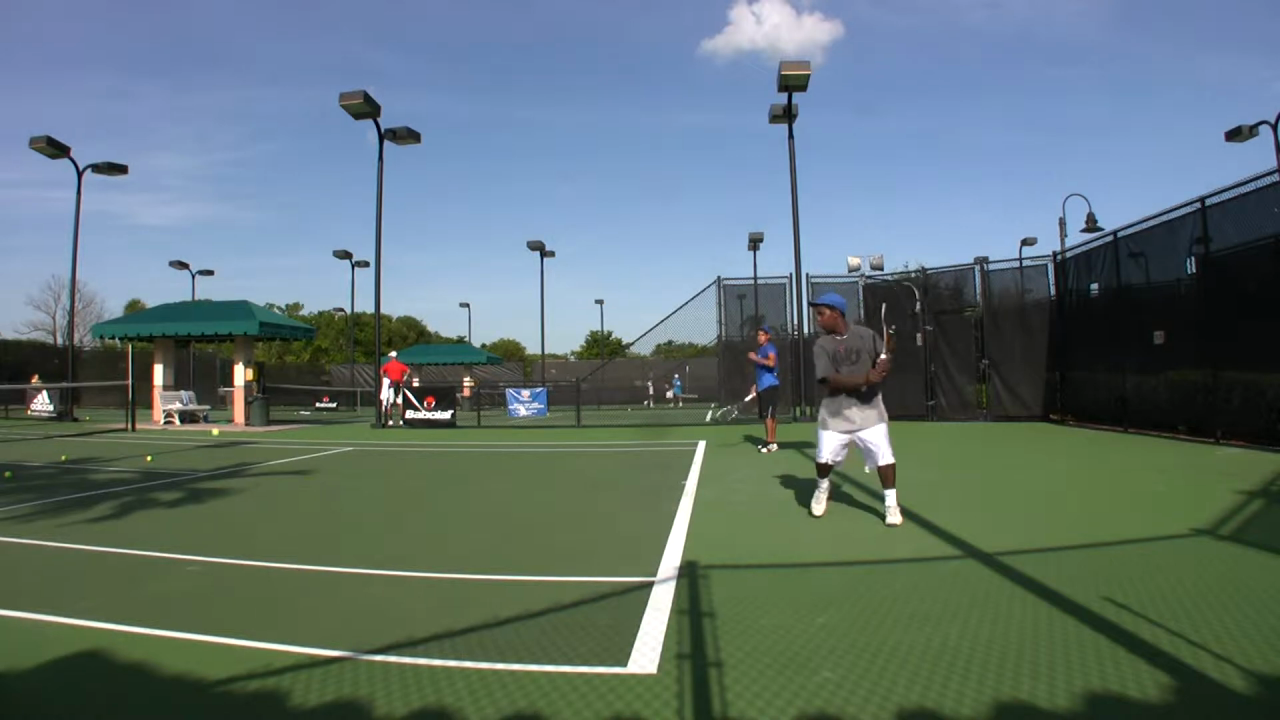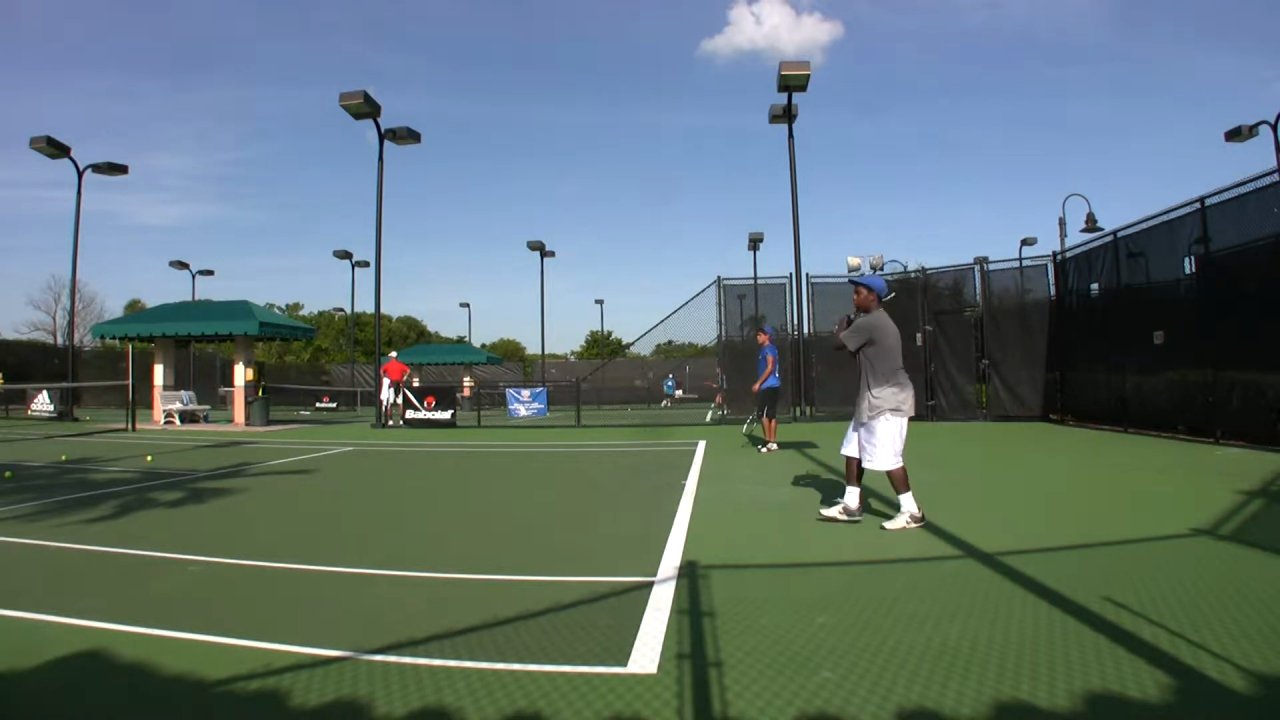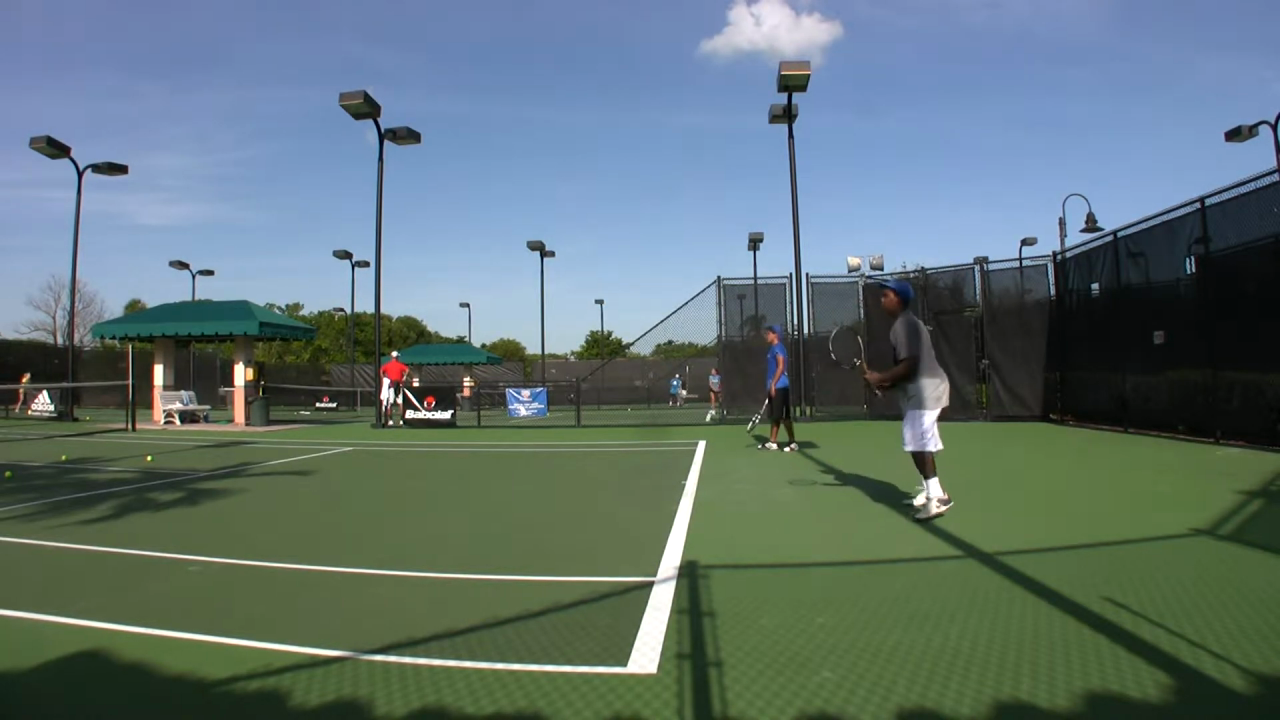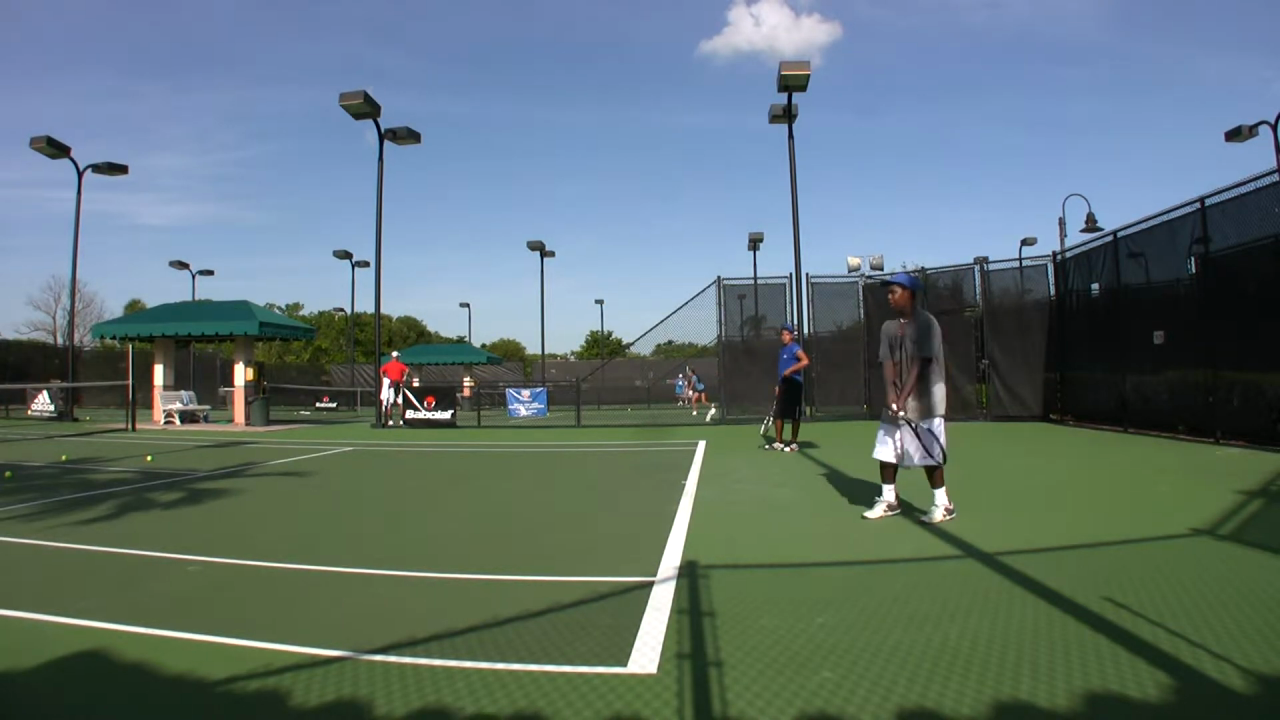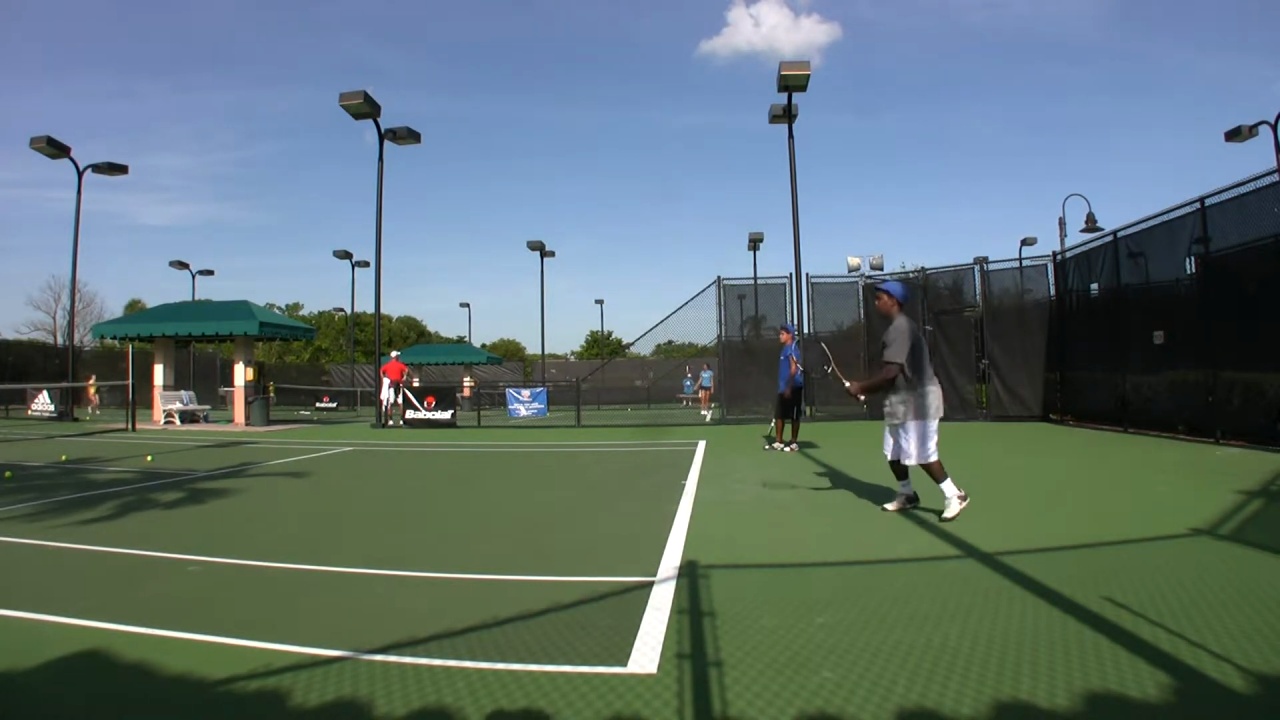
dt=1s
person 1, frame 1
left shoulder: (866, 335)
right shoulder: (821, 345)
left elbow: (883, 366)
right elbow: (831, 380)
left wrist: (881, 371)
right wrist: (867, 377)
left hip: (869, 408)
right hip: (834, 411)
left knee: (884, 455)
right knee: (824, 457)
left ankle: (891, 505)
right ankle: (822, 487)
person 1, frame 2
left shoulder: (866, 323)
right shoulder: (880, 323)
left elbow: (840, 341)
left wrist: (843, 328)
right wrist: (850, 328)
left hip: (888, 400)
right hip: (874, 399)
left knee: (887, 455)
right knee: (854, 449)
left ankle: (911, 512)
right ankle: (850, 505)
person 1, frame 3
left shoulder: (906, 325)
right shoulder: (903, 324)
left elbow: (909, 365)
left wrist: (881, 378)
right wrist: (889, 382)
left hip: (926, 388)
right hip: (918, 389)
left knee: (918, 442)
right knee: (915, 444)
left ankle: (938, 497)
right ankle: (928, 490)
person 1, frame 4
left shoulder: (925, 322)
right shoulder: (888, 328)
left elbow: (920, 364)
right elbow: (888, 364)
left wrist: (904, 396)
right wrist: (891, 395)
left hip: (924, 398)
right hip: (896, 399)
left knee: (928, 452)
right knee: (886, 450)
left ankle: (943, 505)
right ankle: (889, 501)
person 1, frame 5
left shoulder: (902, 329)
right shoulder: (892, 330)
left elbow: (891, 371)
right elbow: (889, 371)
left wrist: (862, 386)
right wrist: (868, 388)
left hip: (920, 397)
right hip: (900, 400)
left knee: (920, 452)
right knee: (894, 452)
left ankle: (954, 495)
right ankle: (907, 495)
